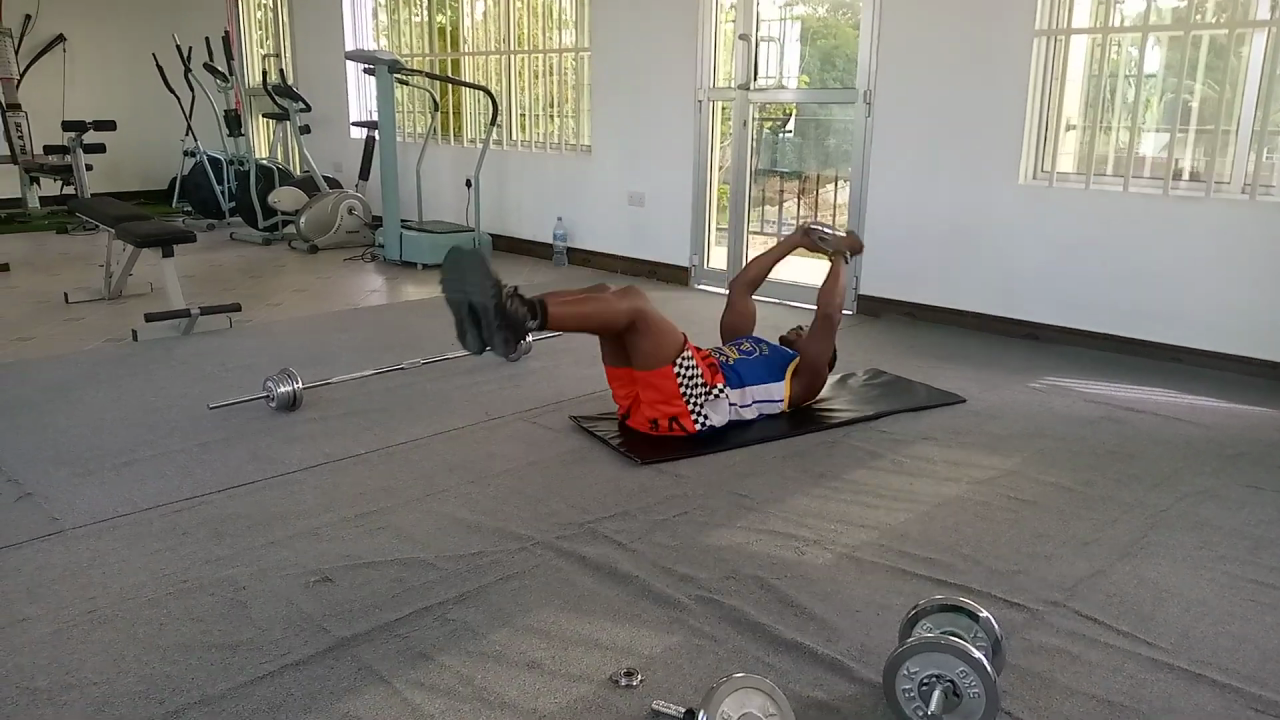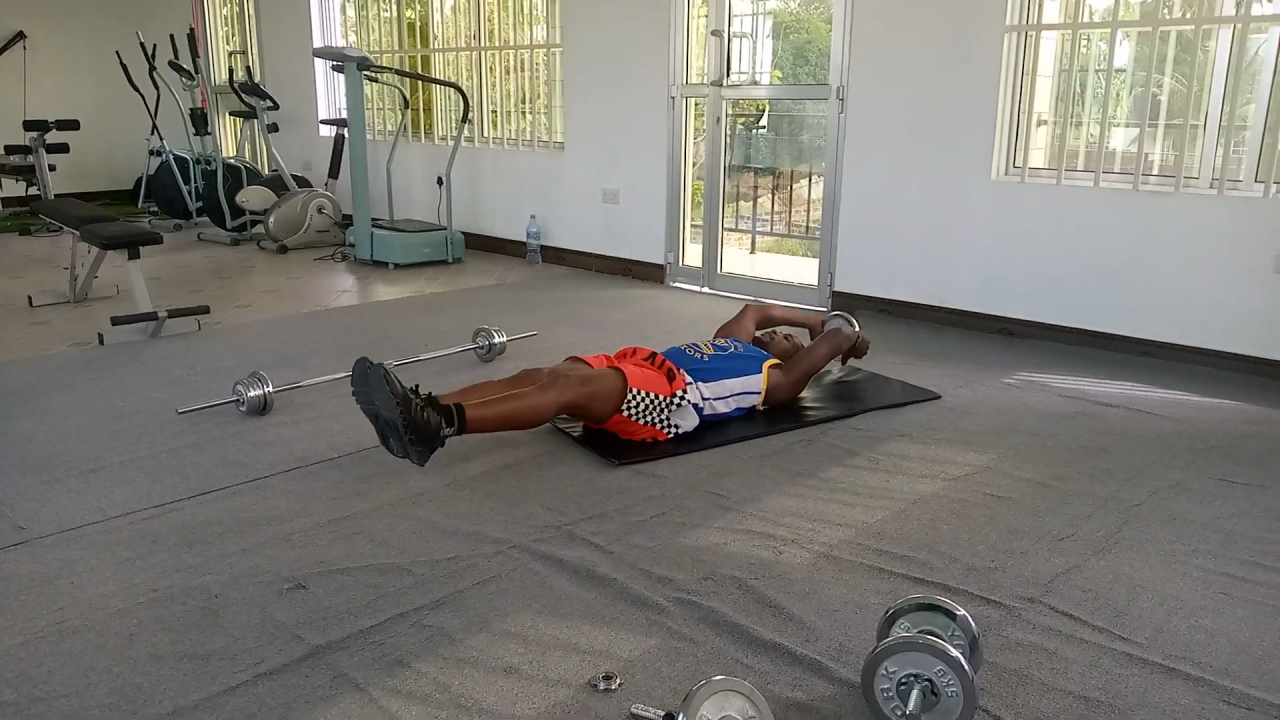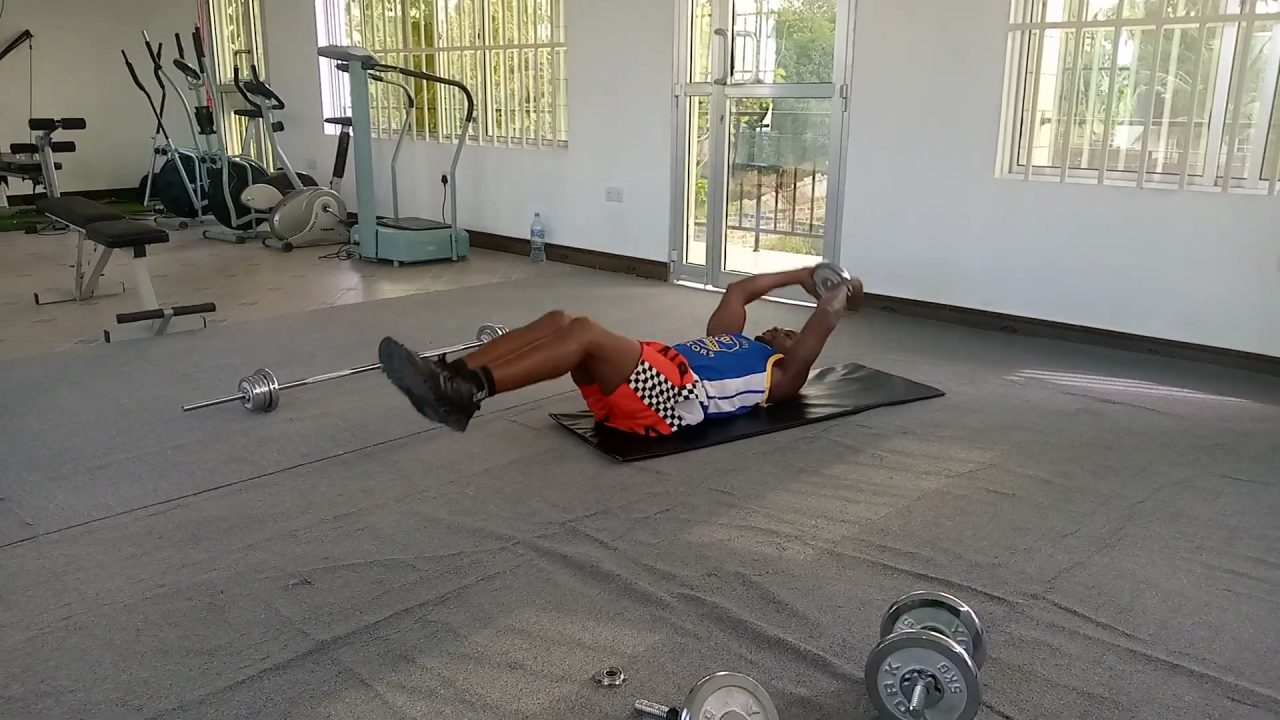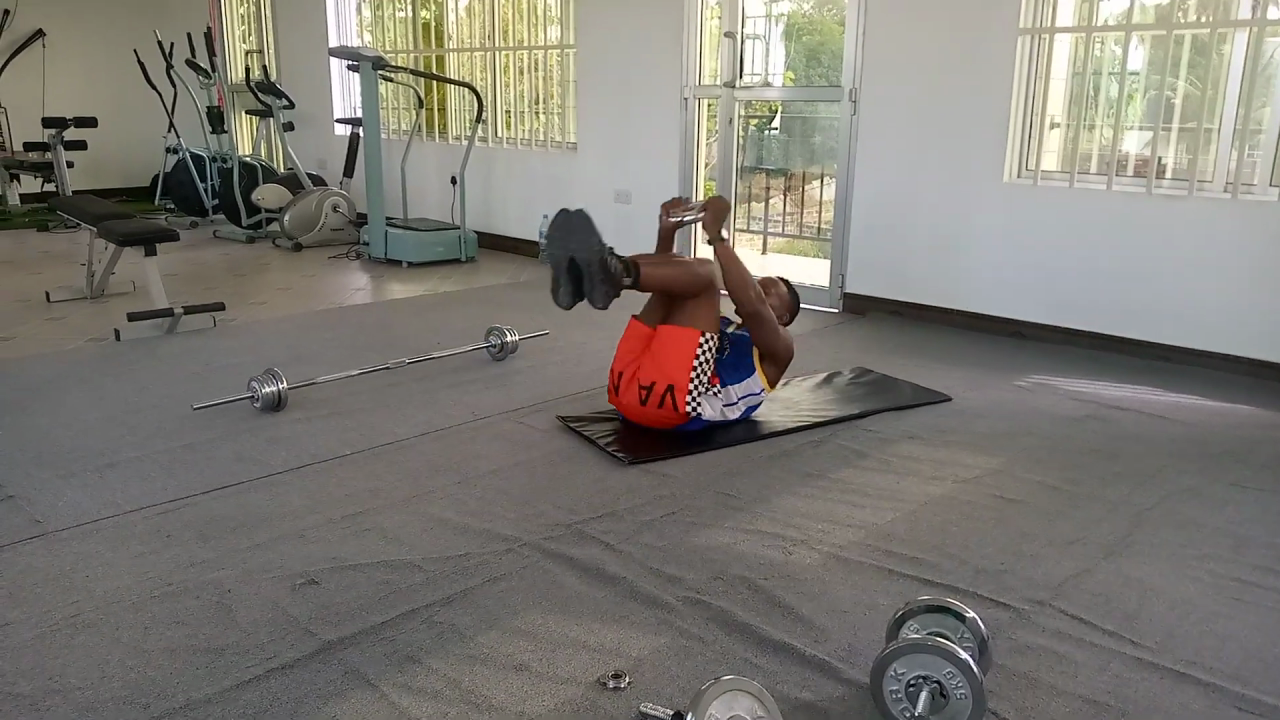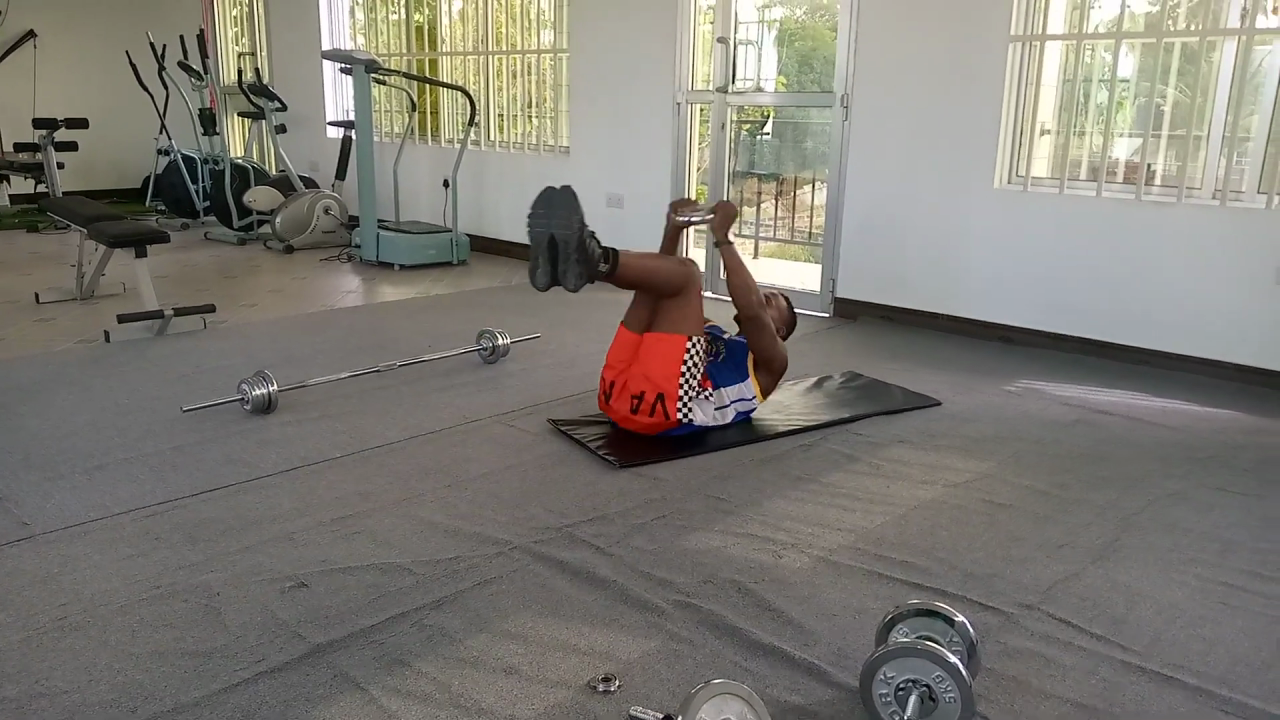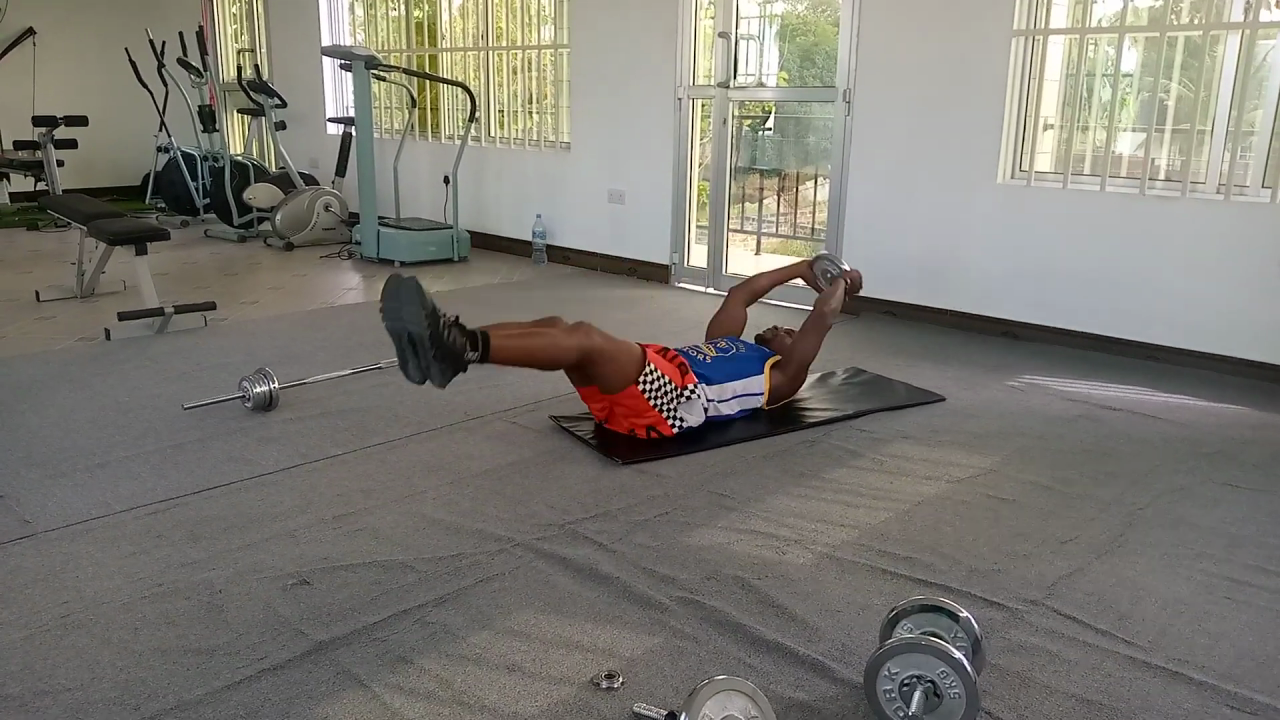
dt=0.4s
person 1, frame 1
left shoulder: (801, 378)
right shoulder: (748, 345)
left elbow: (828, 317)
right elbow: (741, 287)
left wrist: (839, 259)
right wrist: (792, 242)
left hip: (689, 407)
right hip: (642, 398)
left knee: (630, 301)
right knee: (604, 297)
left ankle: (522, 315)
right ankle: (504, 316)
person 1, frame 2
left shoulder: (780, 379)
right shoulder: (734, 347)
left elbow: (834, 342)
right elbow: (755, 310)
left wrist: (847, 335)
right wrist: (814, 319)
left hip: (667, 397)
right hip: (642, 366)
left knee: (563, 386)
right knee: (537, 378)
left ankle: (437, 424)
right ankle: (425, 410)
person 1, frame 3
left shoulder: (781, 376)
right shoulder: (732, 341)
left elbow: (821, 322)
right elbow: (738, 290)
left wrist: (840, 294)
right wrist: (801, 275)
left hip: (671, 399)
right hip: (650, 368)
left knee: (584, 331)
right knee: (557, 321)
left ankle: (468, 391)
right ankle: (454, 373)
person 1, frame 4
left shoulder: (776, 347)
right shoulder: (718, 328)
left elbow: (750, 303)
right elbow: (669, 278)
left wrist: (717, 237)
right wrist: (667, 233)
left hip: (675, 401)
right hip: (630, 386)
left knee: (706, 271)
right knee: (670, 274)
left ankle: (610, 274)
right ankle: (582, 278)
person 1, frame 5
left shoulder: (770, 361)
right shoulder: (710, 336)
left elbow: (752, 310)
right elbow: (652, 278)
left wrist: (722, 239)
right wrist: (674, 230)
left hip: (667, 408)
right hip: (620, 393)
left knee: (684, 273)
left ankle: (595, 259)
right ankle: (566, 263)
person 1, frame 6
left shoulder: (780, 376)
right shoulder: (730, 346)
left elbow: (820, 321)
right elbow: (738, 296)
left wrist: (838, 286)
right wrist: (798, 269)
left hip: (671, 404)
left knee: (583, 337)
right knee: (557, 329)
left ankle: (464, 343)
right ankle: (449, 351)
